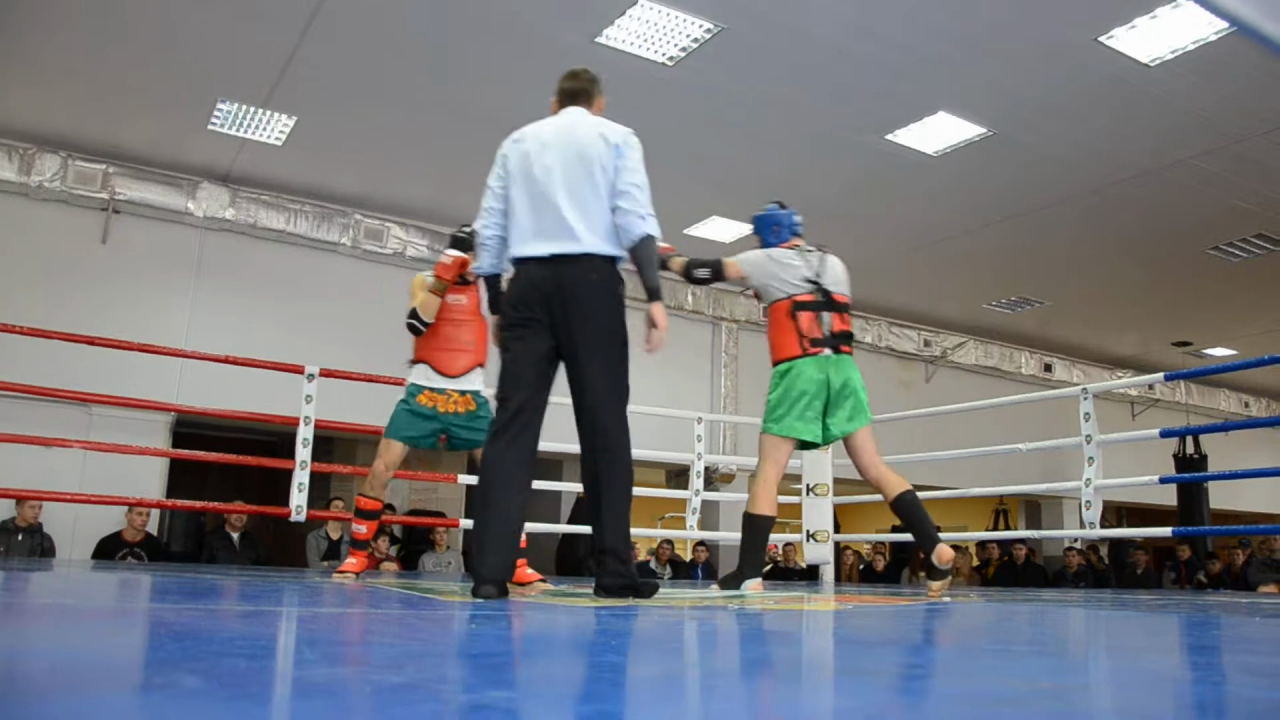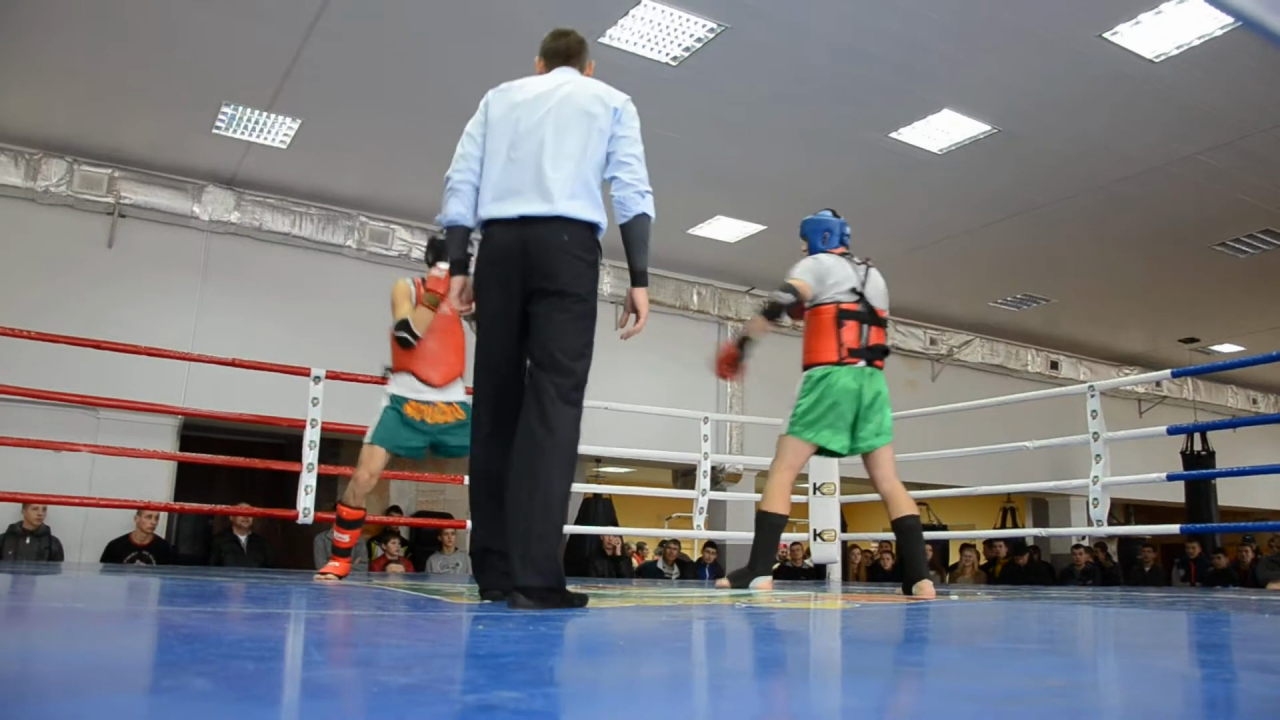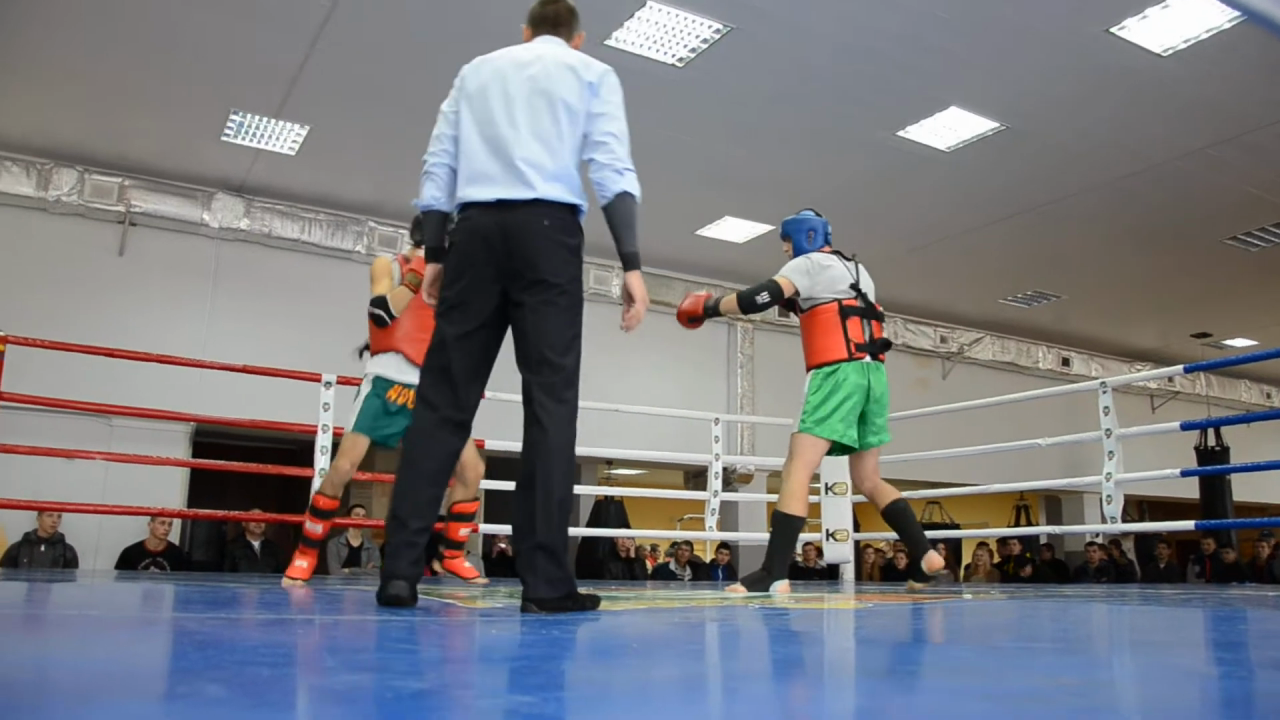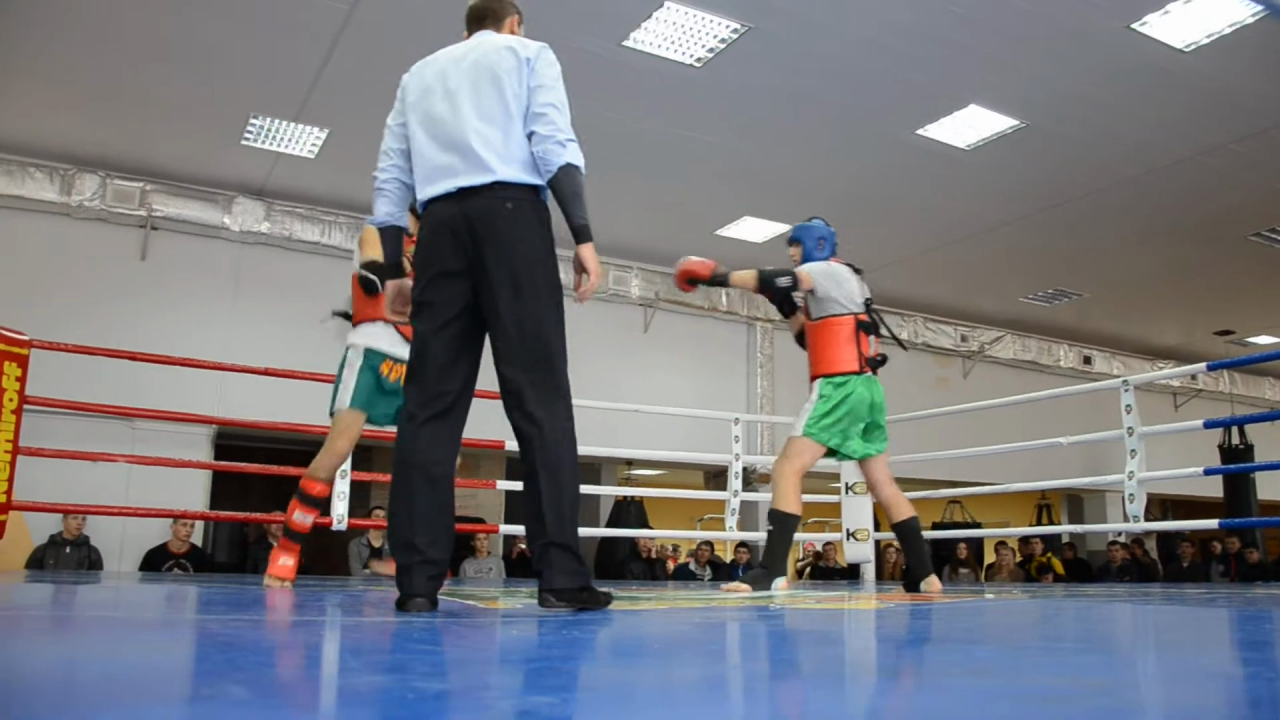
dt=0.5s
person 1, frame 1
left shoulder: (517, 142)
right shoulder: (616, 136)
left elbow: (490, 229)
right elbow: (635, 217)
left wrist: (496, 305)
right wrist: (653, 295)
left hip: (529, 282)
right hip: (591, 279)
left knee: (514, 421)
right knee: (604, 425)
left ankle: (490, 571)
right ankle: (614, 569)
person 1, frame 2
left shoulder: (500, 96)
right shoulder: (610, 100)
left elbow: (461, 181)
right elbow: (631, 191)
left wrist: (458, 267)
right wrist: (639, 278)
left hip: (500, 245)
right hip: (566, 245)
left knee: (496, 404)
right knee: (557, 400)
left ankle: (494, 570)
right ankle: (534, 570)
person 1, frame 3
left shoulder: (477, 69)
right shoulder: (592, 74)
left elbow: (438, 166)
right elbow: (612, 169)
left wrist: (434, 253)
right wrist: (630, 264)
left hip: (476, 230)
right hip: (547, 230)
left knee: (444, 397)
right knee: (550, 401)
left ankle: (401, 567)
right ankle: (545, 582)
person 1, frame 4
left shoulder: (419, 73)
right shoulder: (529, 54)
left elbow: (390, 179)
right elbow: (555, 144)
left wrist: (392, 269)
right wrist: (582, 235)
left hip: (442, 224)
right hip: (512, 214)
left knee: (432, 400)
right knee: (538, 393)
left ankle: (418, 580)
right ankle: (559, 573)
person 2, frame 1
left shoulder: (765, 260)
right shoulder: (835, 264)
left elbow: (708, 271)
left wrist: (662, 259)
left hip: (799, 371)
right hip: (842, 367)
left knee: (768, 473)
right knee: (874, 469)
left ankle: (748, 573)
right ankle: (934, 548)
person 2, frame 2
left shoulder: (817, 265)
right shoulder: (875, 277)
left elbow: (781, 301)
left wrist: (741, 343)
left hip: (830, 377)
right hip: (872, 380)
left knee: (781, 473)
right knee: (888, 483)
left ankle: (758, 570)
right ankle: (919, 576)
person 2, frame 3
left shoulder: (809, 264)
right shoulder: (856, 271)
left elbow: (760, 297)
left wrist: (708, 308)
right wrist: (796, 302)
left hip: (836, 374)
right hip: (872, 374)
left knee: (796, 472)
right knee: (867, 480)
left ankle: (774, 574)
right ankle: (924, 554)
person 2, frame 4
left shoulder: (827, 271)
right shoulder: (848, 284)
left elbow: (778, 279)
right elbow: (809, 338)
left wrist: (716, 276)
right wrist: (785, 305)
left hip: (839, 386)
right hip: (865, 387)
left knee: (787, 472)
right knee: (884, 486)
left ankle: (771, 572)
right ankle: (923, 573)
person 3, frame 1
right shoulder: (425, 281)
right elbow: (416, 325)
right wrist: (445, 279)
left hip: (471, 397)
right hip: (423, 391)
right knee: (380, 470)
left ankle: (515, 563)
right ankle: (358, 555)
person 3, frame 2
right shoulder: (406, 288)
right elbow: (406, 337)
right wrist: (436, 293)
left hip: (453, 407)
right hip: (405, 402)
right knee: (362, 479)
right ankle: (340, 558)
person 3, frame 3
right shoulder: (387, 267)
right elbow: (381, 315)
right wrist: (416, 277)
right hip: (384, 384)
left knee: (472, 467)
right knee: (342, 469)
left ankle: (454, 555)
right ankle: (307, 553)
person 3, frame 4
right shoulder: (377, 232)
right elbow: (371, 283)
right wrist: (408, 250)
right hip: (372, 354)
right knee: (339, 447)
right ankle: (287, 549)
